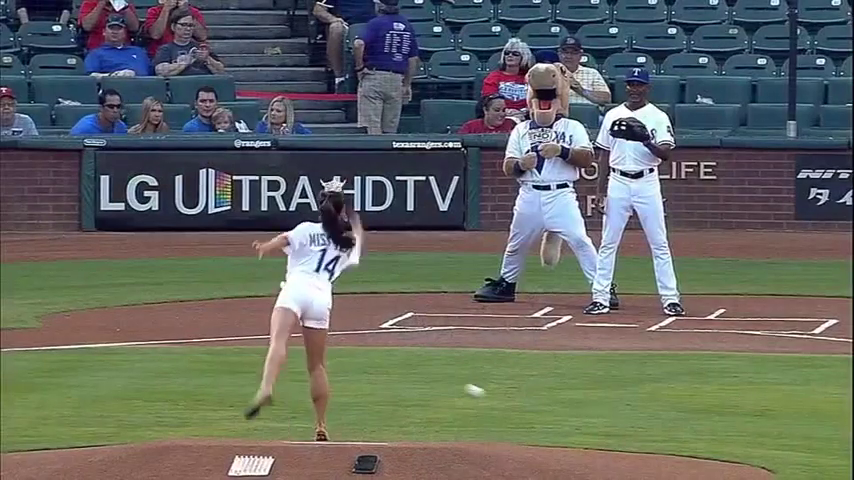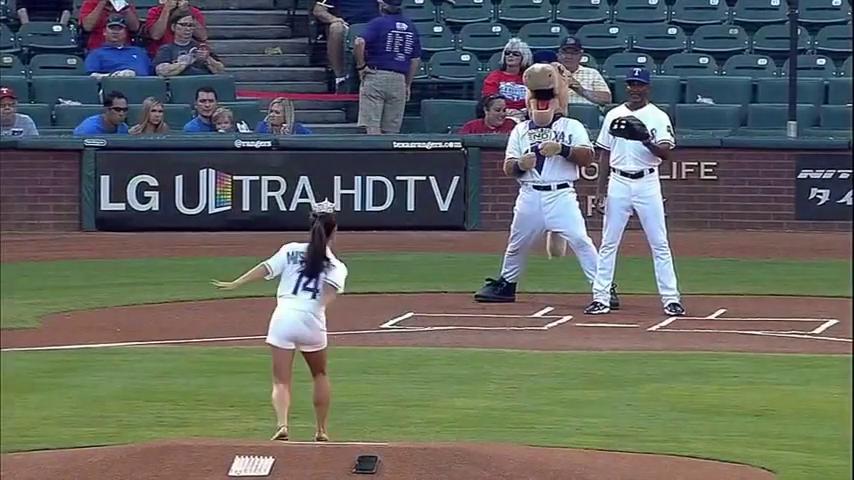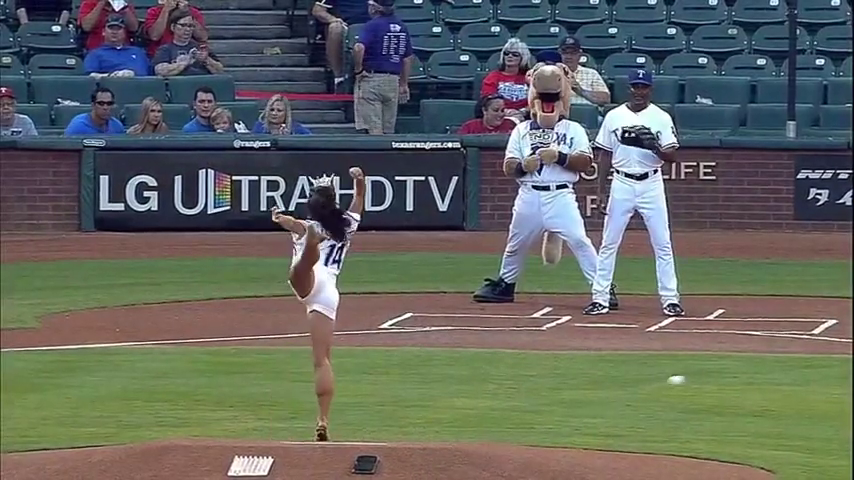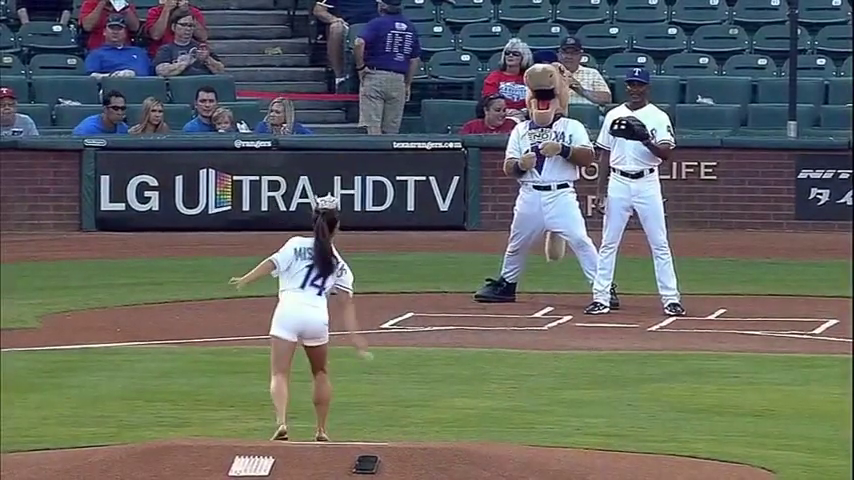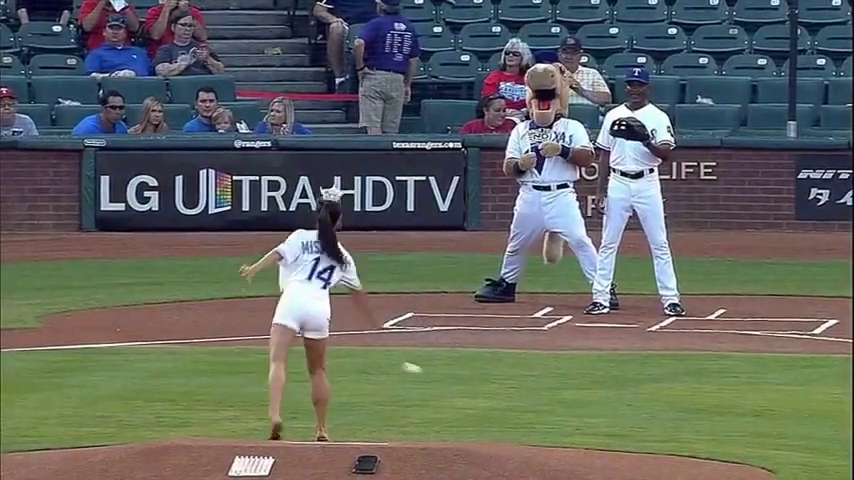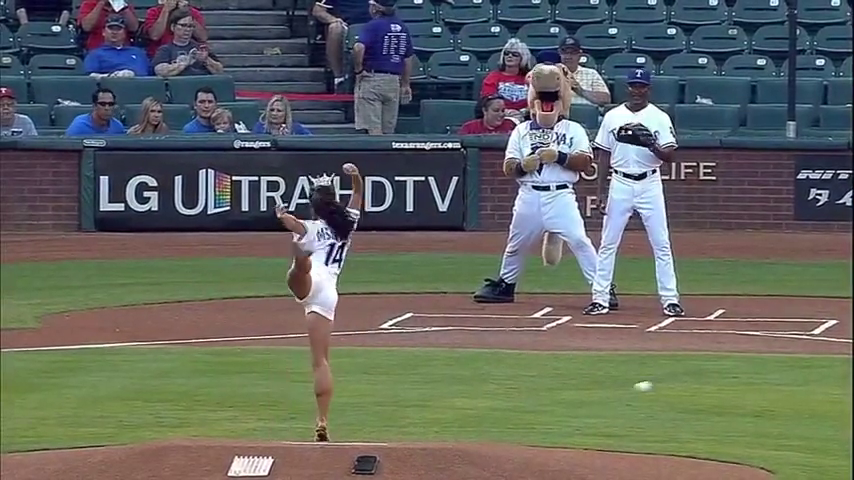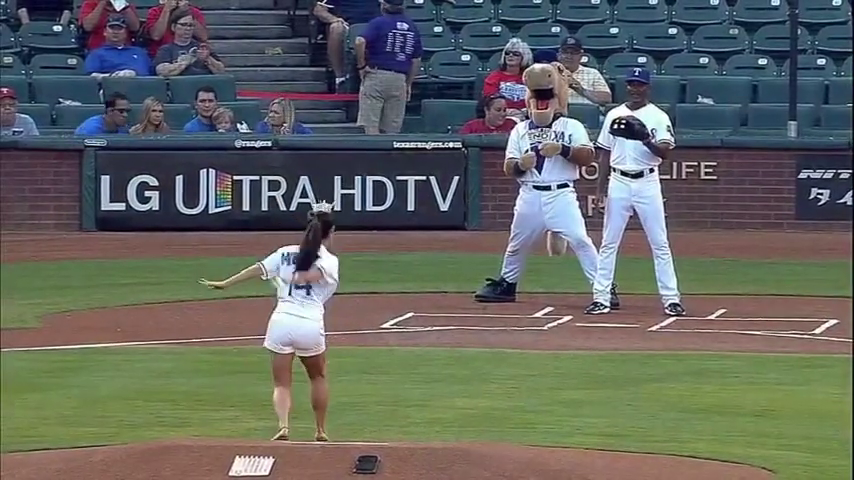
dt=0.7s
person 1, frame 1
left shoulder: (306, 229)
right shoulder: (348, 242)
left elbow: (285, 239)
left wrist: (265, 247)
right wrist: (356, 225)
left hip: (294, 291)
right hip: (320, 300)
left knee: (278, 342)
right knee: (317, 368)
left ankle: (265, 390)
right ankle: (321, 427)
person 1, frame 2
left shoulder: (291, 250)
right shoulder: (336, 266)
left elbow: (263, 269)
right elbow: (331, 289)
left wrist: (234, 284)
right wrist: (319, 309)
left hip: (284, 318)
right hip: (311, 324)
left knee: (281, 383)
right knee: (320, 377)
left ankle: (282, 426)
right ankle: (321, 431)
person 1, frame 3
left shoulder: (310, 228)
right shoulder: (346, 226)
left elbow: (296, 225)
right elbow: (359, 199)
left wrist: (283, 219)
right wrist: (359, 179)
left hip: (311, 282)
right hip: (329, 294)
right knee: (322, 361)
left ankle: (308, 256)
right ankle: (323, 423)
person 1, frame 4
left shoulder: (295, 245)
right shoulder: (340, 265)
left elbow: (271, 263)
right elbow: (346, 305)
left wrist: (245, 279)
right wrist: (356, 337)
left hip: (288, 312)
right hip: (316, 318)
left knee: (279, 375)
right knee: (320, 374)
left ankle: (281, 425)
right ankle: (320, 431)
person 1, frame 5
left shoulder: (301, 237)
right shoulder: (342, 255)
left elbow: (277, 254)
right elbow: (358, 294)
left wrist: (253, 269)
right wrist: (372, 319)
left hip: (293, 303)
right hip: (319, 310)
left knee: (277, 362)
right knee: (317, 372)
left ankle: (275, 417)
right ankle: (321, 430)
person 1, frame 6
left shoulder: (310, 229)
right shoulder: (346, 224)
left elbow: (296, 225)
right elbow: (357, 196)
left wrist: (284, 217)
right wrist: (355, 176)
left hip: (309, 284)
right hip: (328, 294)
right knee: (320, 361)
right ankle: (322, 424)
person 1, frame 7
left shoulder: (287, 252)
right shoulder: (329, 261)
left elbow: (258, 269)
right elbow: (313, 276)
left wrist: (225, 283)
left hip: (281, 322)
right hip: (311, 327)
left knee: (281, 384)
right knee: (318, 378)
left ankle: (283, 426)
right ankle: (321, 431)
person 2, frame 1
left shoulder: (658, 117)
right shoulder: (612, 115)
left elbow: (666, 154)
right elbow: (604, 154)
left wrist: (648, 142)
right wrist: (600, 189)
left hip: (647, 184)
right hip: (618, 184)
left knee: (659, 244)
right knee: (608, 243)
left ankle: (670, 298)
right ankle: (600, 298)
person 2, frame 2
left shoulder: (659, 117)
right shoulder: (613, 115)
left elbow: (665, 152)
right elbow: (605, 154)
left wrist: (646, 140)
right wrist: (600, 189)
left hip: (647, 184)
right hip: (618, 184)
left knee: (659, 244)
right knee: (608, 243)
left ankle: (670, 298)
right ankle: (600, 298)
person 2, frame 3
left shoulder: (662, 118)
right shoulder: (614, 116)
left elbow: (672, 156)
right elbow: (605, 155)
left wrist: (655, 148)
right wrist: (601, 190)
left hip: (651, 185)
right hip: (621, 185)
left knee: (662, 244)
right knee: (609, 244)
left ankle: (670, 299)
right ankle: (600, 298)
person 2, frame 4
left shoulder: (659, 117)
right shoulder: (613, 115)
left elbow: (666, 153)
right elbow: (605, 154)
left wrist: (647, 141)
right wrist: (600, 189)
left hip: (647, 184)
right hip: (618, 184)
left knee: (659, 243)
right knee: (608, 243)
left ankle: (670, 298)
right ankle: (600, 298)
person 2, frame 5
left shoulder: (659, 117)
right shoulder: (613, 116)
left elbow: (667, 154)
right elbow: (605, 155)
left wrist: (647, 142)
right wrist: (600, 190)
left hip: (647, 184)
right hip: (618, 184)
left knee: (659, 244)
right knee: (608, 243)
left ankle: (670, 299)
right ankle: (600, 298)
person 2, frame 6
left shoulder: (660, 117)
right shoulder: (612, 116)
left elbow: (670, 156)
right elbow: (604, 155)
left wrist: (653, 147)
right wrist: (601, 190)
left hip: (650, 186)
right hip: (620, 185)
left knee: (661, 245)
right knee: (608, 244)
left ankle: (670, 299)
right ankle: (599, 299)
person 2, frame 7
left shoulder: (659, 117)
right shoulder: (614, 115)
left elbow: (665, 152)
right elbow: (605, 154)
left wrist: (646, 140)
right wrist: (600, 188)
left hip: (647, 183)
right hip: (618, 183)
left knee: (660, 243)
right knee: (608, 243)
left ankle: (671, 298)
right ankle: (600, 298)
person 3, frame 1
left shoulder: (572, 126)
right shoulder: (521, 129)
left elbow: (587, 158)
right elbow: (507, 167)
left wrist: (562, 150)
right wrist: (520, 164)
left hip: (560, 195)
right hip: (529, 195)
left knee: (579, 240)
right knee: (517, 243)
right ankle: (505, 284)
person 3, frame 2
left shoulder: (572, 126)
right shoulder: (520, 129)
left elbow: (587, 157)
right elbow: (508, 168)
left wrist: (562, 148)
right wrist: (520, 165)
left hip: (561, 195)
right hip: (529, 195)
left knee: (579, 239)
right knee: (517, 243)
right ankle: (506, 284)
person 3, frame 3
left shoulder: (573, 128)
right shoulder: (521, 130)
left elbow: (586, 162)
right elbow: (508, 167)
left wrist: (559, 156)
right wrist: (522, 166)
left hip: (560, 196)
right hip: (528, 196)
left knee: (578, 240)
right knee: (516, 244)
right ankle: (504, 285)
person 3, frame 4
left shoulder: (572, 126)
right shoulder: (521, 129)
left elbow: (587, 157)
right elbow: (508, 167)
left wrist: (562, 149)
right wrist: (520, 165)
left hip: (561, 196)
right hip: (529, 196)
left knee: (579, 240)
right knee: (517, 244)
right ankle: (505, 285)
person 3, frame 5
left shoulder: (572, 126)
right shoulder: (521, 129)
left elbow: (587, 157)
right elbow: (508, 167)
left wrist: (562, 150)
right wrist: (520, 164)
left hip: (561, 196)
right hip: (529, 196)
left knee: (579, 240)
right knee: (517, 243)
right ankle: (505, 285)
person 3, frame 6
left shoulder: (572, 128)
right shoulder: (521, 129)
left elbow: (585, 162)
right elbow: (508, 168)
left wrist: (559, 156)
right wrist: (522, 164)
left hip: (560, 195)
right hip: (528, 196)
left knee: (578, 239)
right knee: (517, 244)
right ankle: (504, 285)
person 3, frame 7
left shoulder: (571, 126)
right shoulder: (520, 129)
left elbow: (588, 157)
right elbow: (508, 168)
left wrist: (562, 149)
right wrist: (520, 164)
left hip: (560, 195)
right hip: (529, 196)
left knee: (579, 240)
right knee: (517, 244)
right ankle: (505, 285)
person 4, frame 1
left shoulder: (376, 23)
right shoulder: (407, 26)
left elbow: (359, 44)
right elbow: (413, 59)
left wrist: (359, 67)
right wrist: (407, 84)
left hip: (373, 77)
right hip: (396, 80)
left knee: (373, 126)
right knee: (390, 130)
person 4, frame 2
left shoulder: (378, 23)
right shoulder: (411, 27)
left elbow: (359, 42)
right elbow: (415, 59)
left wrist: (361, 65)
right wrist: (407, 84)
left hip: (376, 76)
right hip: (399, 80)
left knee: (371, 126)
right knee: (392, 130)
person 4, frame 3
left shoulder: (373, 25)
right shoulder: (402, 27)
left elbow: (359, 48)
right elbow: (408, 58)
left wrist: (358, 70)
right wrist: (404, 84)
left hip: (371, 79)
right hip: (392, 81)
left knee: (374, 128)
right knee: (388, 131)
person 4, frame 4
left shoulder: (377, 23)
right shoulder: (410, 27)
left elbow: (359, 43)
right elbow: (415, 59)
left wrist: (360, 66)
right wrist: (407, 84)
left hip: (375, 77)
right hip: (398, 80)
left knee: (373, 126)
right knee: (392, 130)
person 4, frame 5
left shoulder: (377, 23)
right shoulder: (409, 27)
left elbow: (359, 43)
right elbow: (414, 59)
left wrist: (360, 67)
right wrist: (407, 84)
left hip: (374, 77)
right hip: (397, 80)
left knee: (373, 126)
right knee: (391, 130)
person 4, frame 6
left shoulder: (374, 25)
right shoulder: (402, 27)
left elbow: (359, 47)
right elbow: (408, 58)
left wrist: (358, 70)
right wrist: (405, 84)
left hip: (372, 79)
right hip: (393, 81)
left knee: (374, 128)
right knee: (388, 131)
person 4, frame 7
left shoulder: (379, 22)
right shoulder: (412, 27)
left elbow: (360, 42)
right elbow: (416, 59)
left wrist: (361, 65)
right wrist: (408, 84)
left hip: (376, 76)
right hip: (399, 80)
left knee: (371, 125)
right knee: (392, 129)
